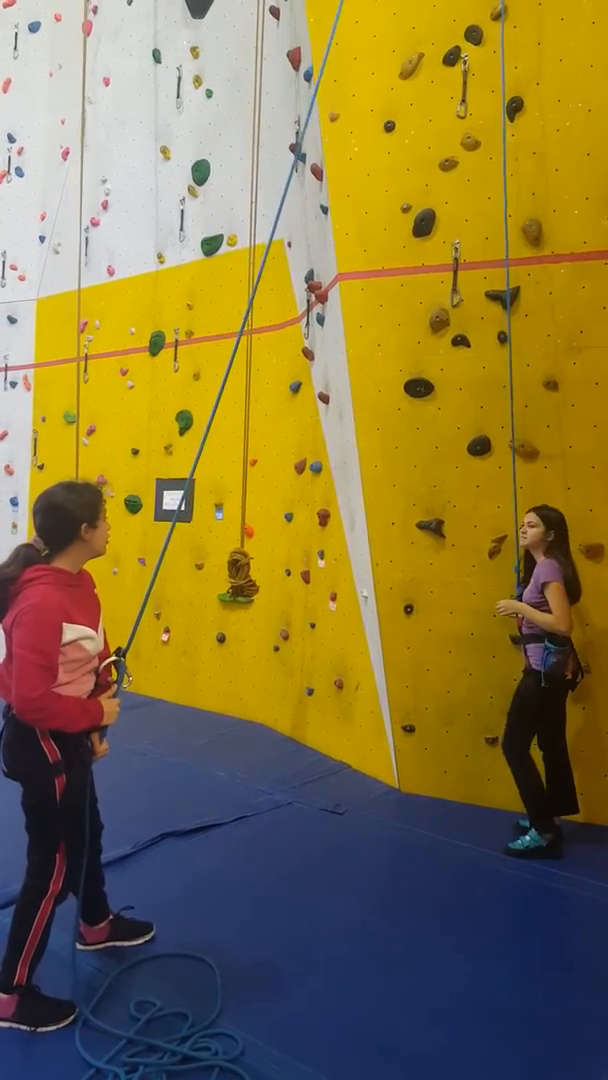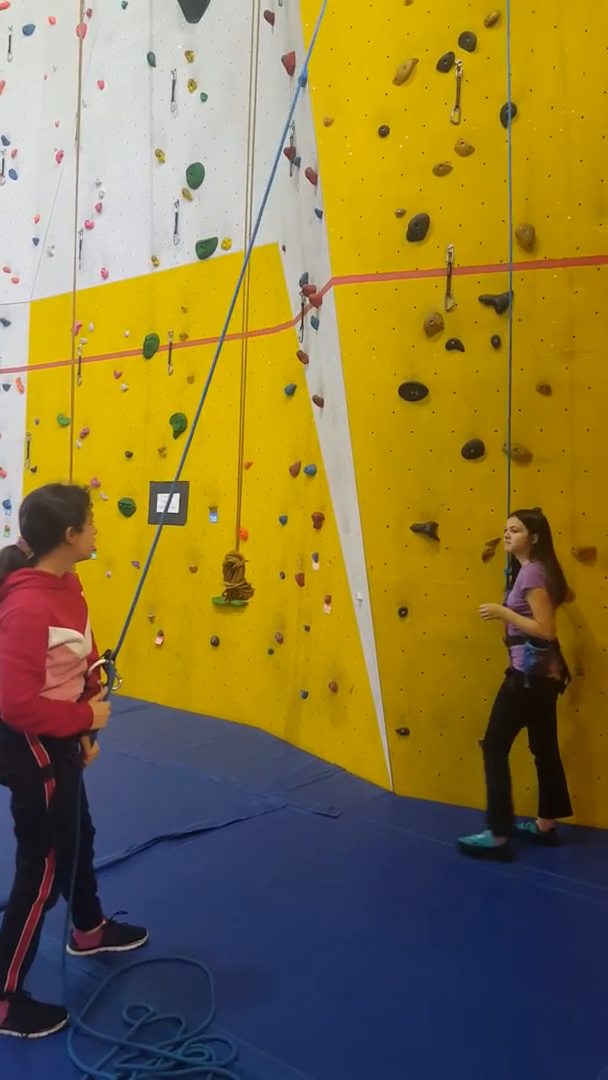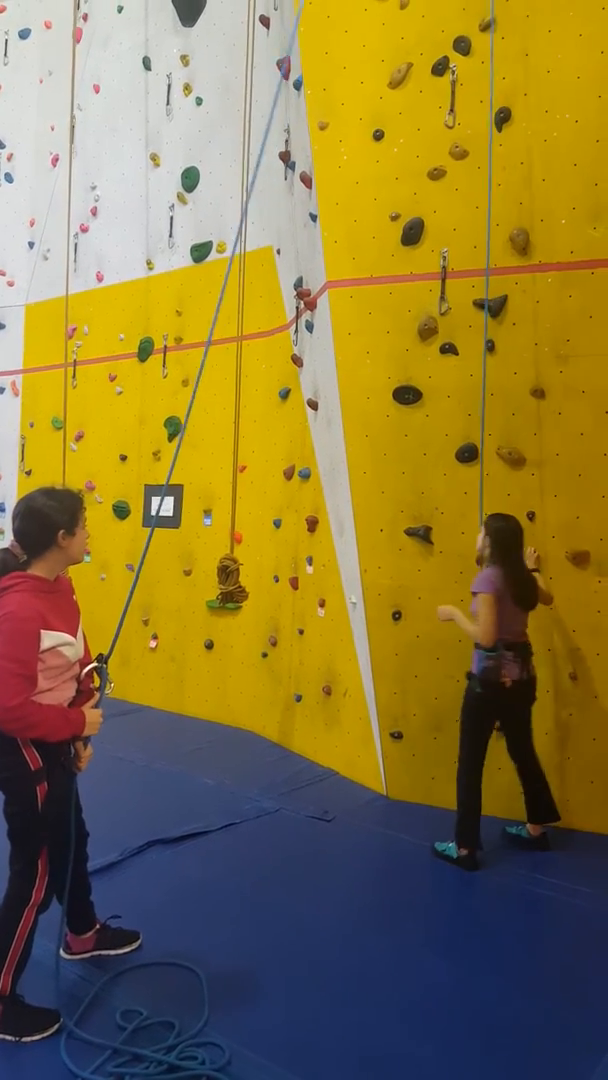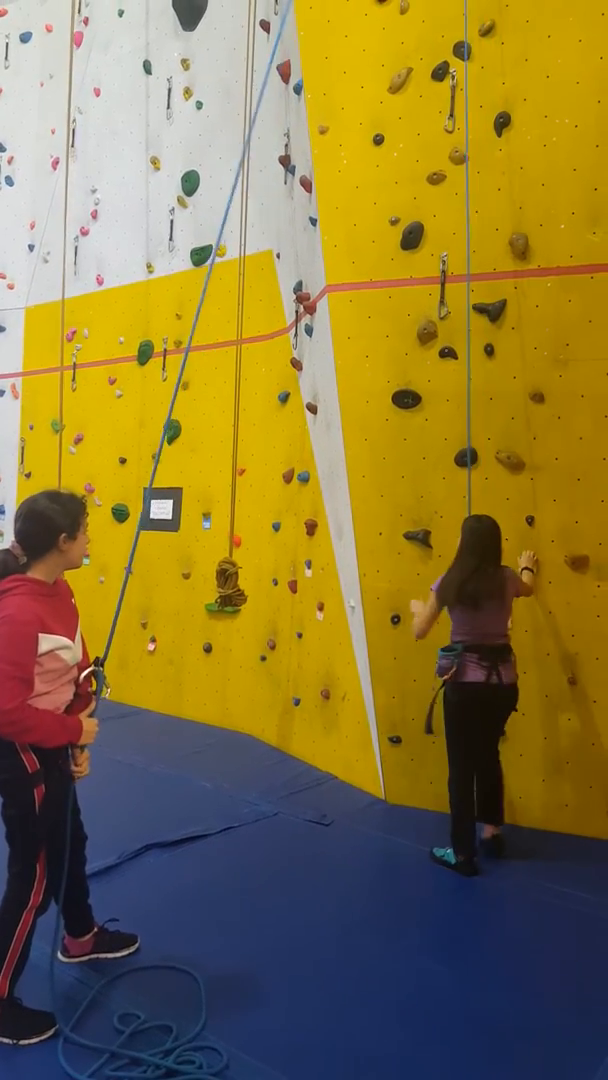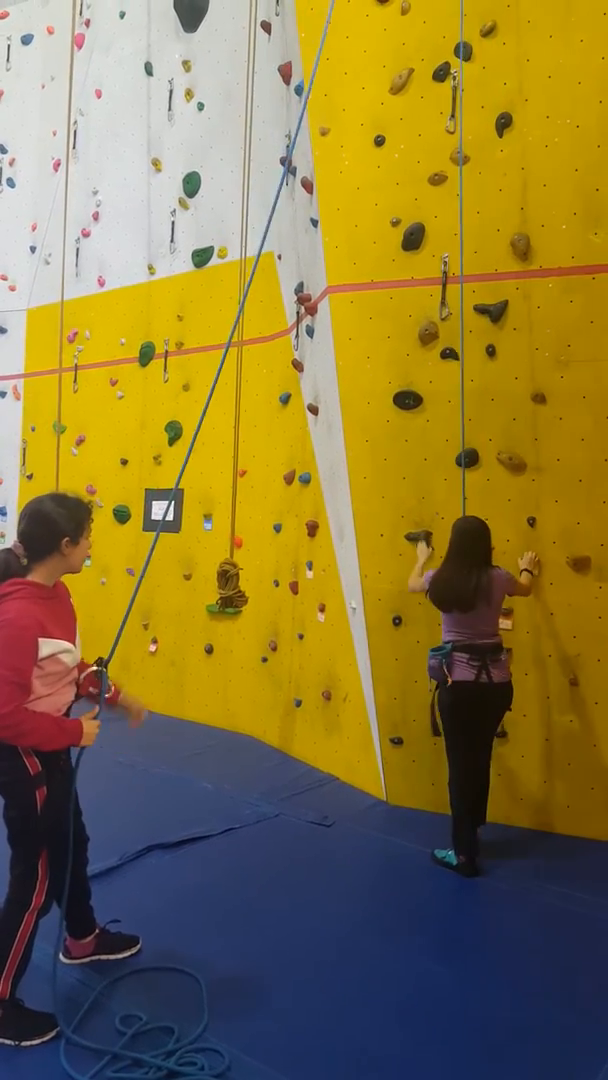
dt=0.3s
person 1, frame 1
left shoulder: (77, 582)
left wrist: (95, 724)
right wrist: (96, 714)
left hip: (68, 737)
left knee: (86, 833)
right knee: (52, 864)
left ankle: (97, 925)
person 1, frame 2
left shoulder: (65, 585)
left wrist: (85, 730)
right wrist: (86, 717)
left hip: (58, 742)
left knee: (77, 839)
left ankle: (89, 930)
person 1, frame 3
left shoulder: (58, 587)
left wrist: (81, 732)
right wrist: (77, 722)
left hip: (52, 744)
left knee: (71, 841)
left ankle: (84, 933)
person 1, frame 4
left shoulder: (57, 591)
left wrist: (79, 740)
right wrist: (73, 732)
left hip: (51, 746)
left knee: (70, 844)
left ankle: (81, 936)
person 1, frame 5
left shoulder: (53, 593)
left wrist: (112, 695)
right wrist: (75, 732)
left hip: (47, 747)
left knee: (71, 843)
left ankle: (83, 938)
person 2, frame 1
left shoulder: (548, 568)
right shoulder: (543, 566)
left elbow: (563, 624)
right elbow: (561, 607)
left wrist: (519, 607)
right wrist: (524, 604)
left hip: (546, 668)
right hip: (553, 668)
left knee: (514, 744)
right knee: (552, 744)
left ankle: (543, 830)
right ankle: (550, 820)
person 2, frame 2
left shoulder: (531, 573)
right shoulder: (536, 570)
left elbow: (546, 630)
right elbow: (565, 595)
left wrist: (503, 611)
left hip: (529, 670)
right hip: (543, 670)
left knee: (495, 746)
right knee: (544, 747)
left ankle: (498, 834)
right ankle: (546, 823)
person 2, frame 3
left shoulder: (487, 578)
right shoulder: (523, 578)
left elbow: (485, 638)
right elbow: (547, 597)
left wrist: (455, 614)
right wrist: (533, 568)
left hip: (492, 677)
right hip: (522, 676)
left knee: (471, 761)
right knee: (523, 752)
left ankle: (465, 847)
right ankle: (536, 828)
person 2, frame 4
left shoulder: (449, 581)
right shoulder: (507, 579)
left elbow: (419, 631)
right elbow: (528, 588)
left wrist: (418, 607)
right wrist: (527, 567)
left hip: (465, 681)
right hip: (503, 680)
left knee: (461, 766)
right knee: (487, 755)
left ankle: (462, 853)
right ankle: (492, 830)
person 2, frame 5
left shoulder: (440, 580)
right shoulder: (498, 578)
left elbow: (413, 584)
right elbow: (526, 587)
left wrist: (421, 558)
right wrist: (528, 568)
left hip: (458, 680)
right hip: (495, 680)
left knee: (460, 763)
right knee: (480, 758)
left ankle: (463, 852)
right ankle: (469, 834)
